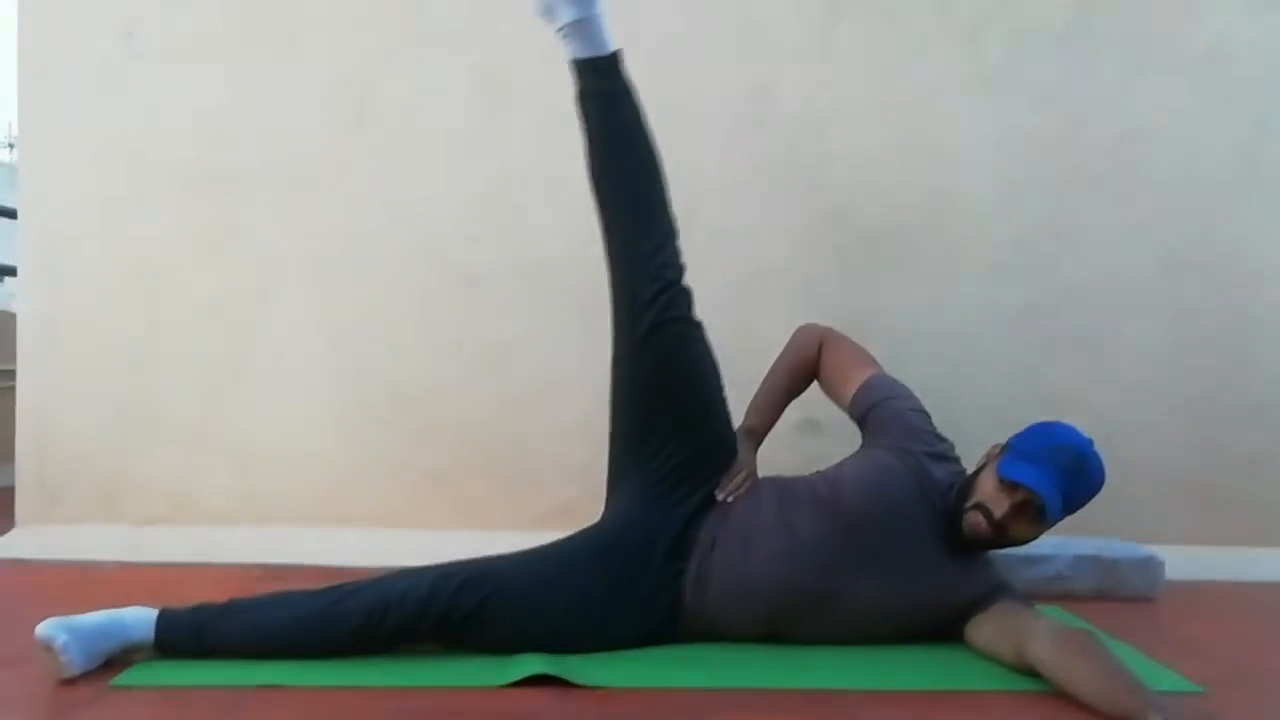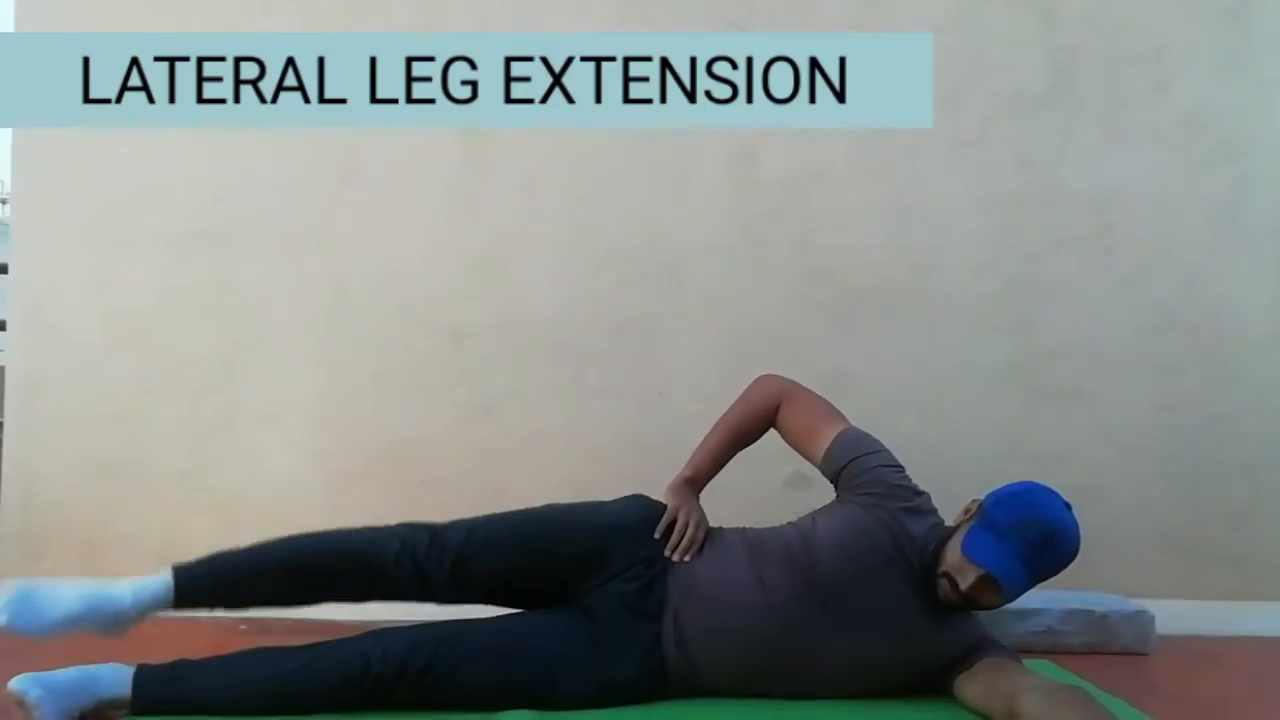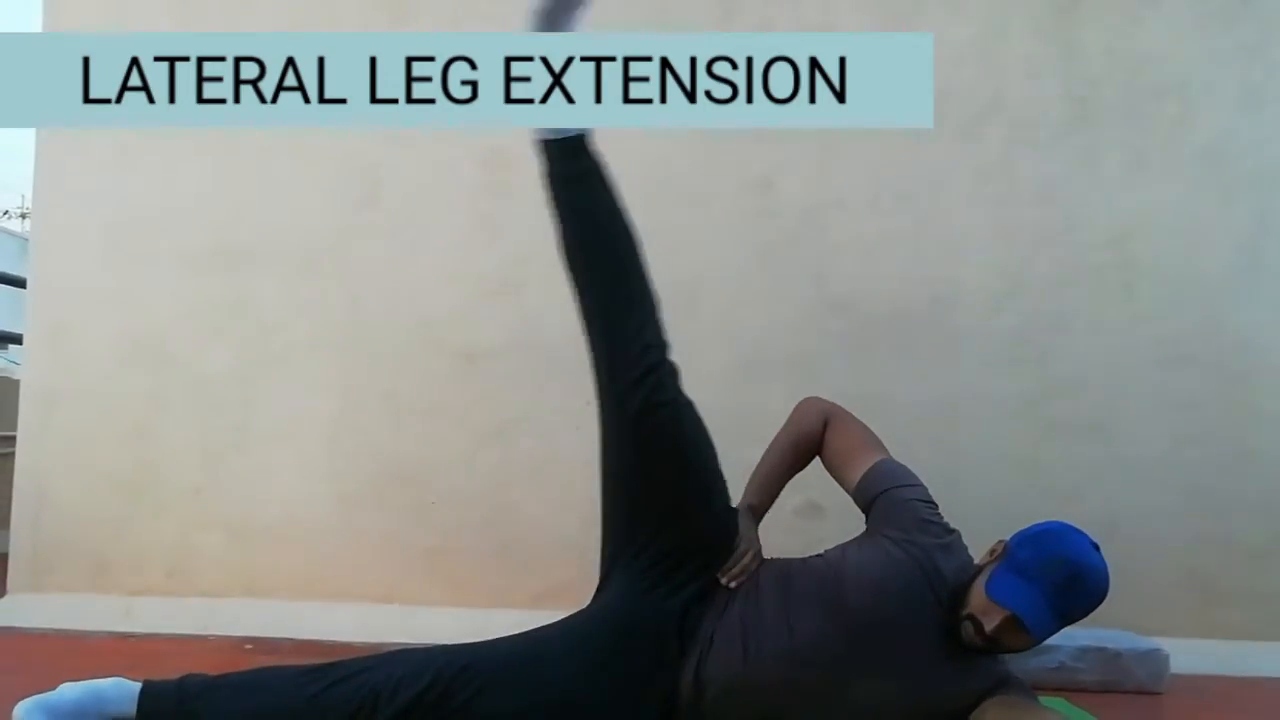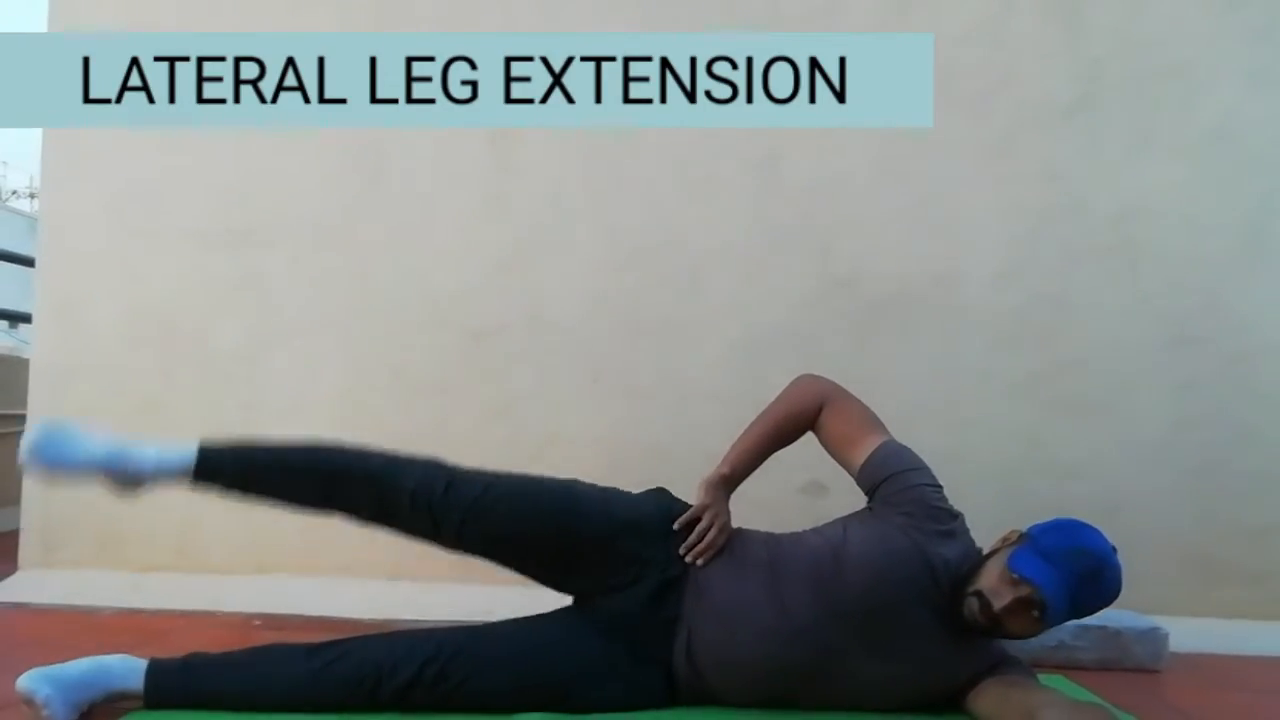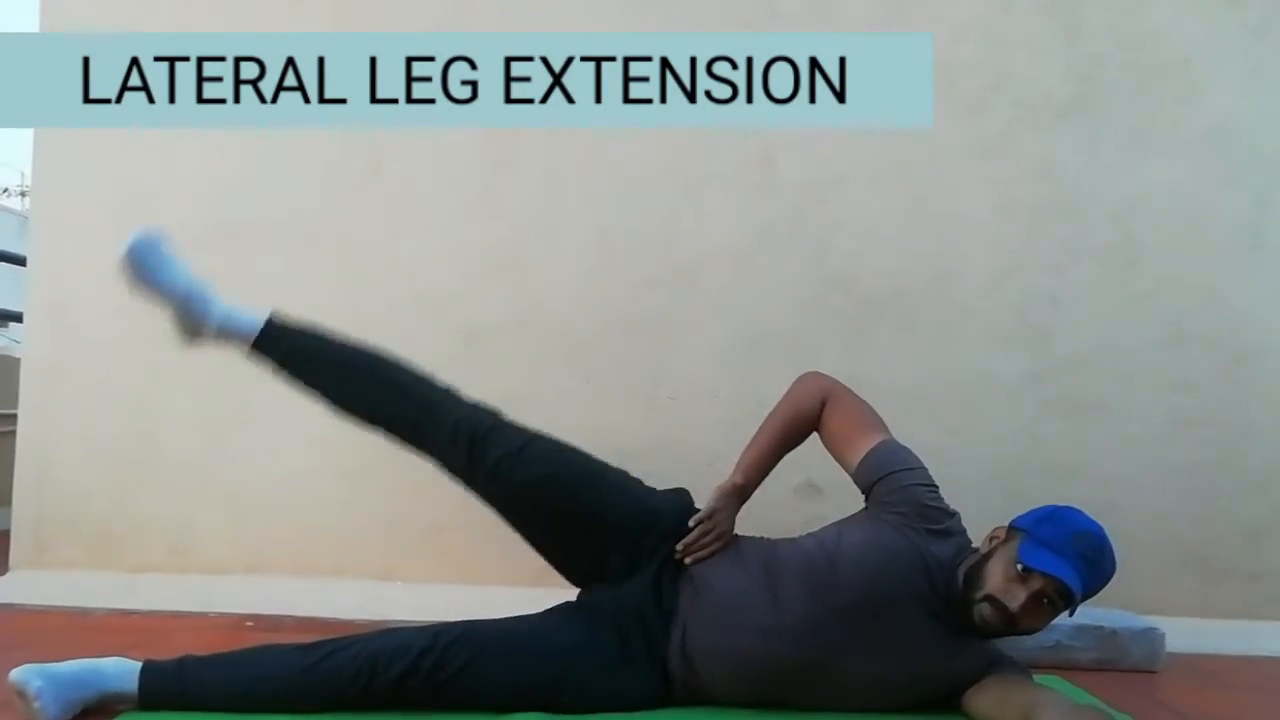
dt=1s
person 1, frame 1
left shoulder: (970, 586)
right shoulder: (924, 454)
right elbow: (816, 338)
right wrist: (746, 444)
left hip: (650, 602)
right hip: (679, 500)
left knee: (430, 607)
right knee: (657, 304)
left ankle: (143, 628)
person 1, frame 2
right shoulder: (892, 497)
right elbow: (779, 390)
right wrist: (687, 482)
right hip: (634, 554)
right knee: (414, 557)
right ankle: (136, 592)
person 1, frame 3
right shoulder: (923, 541)
right elbow: (820, 413)
right wrist: (747, 516)
right hip: (679, 585)
right knee: (639, 371)
right ankle: (562, 125)
person 1, frame 4
right shoulder: (927, 517)
right elbow: (819, 393)
right wrist: (719, 486)
right hip: (653, 557)
right knee: (440, 499)
right ankle: (165, 459)
person 1, frame 5
right shoulder: (924, 525)
right elbow: (819, 388)
right wrist: (728, 499)
right hip: (666, 566)
right knee: (469, 437)
right ankle: (231, 318)
